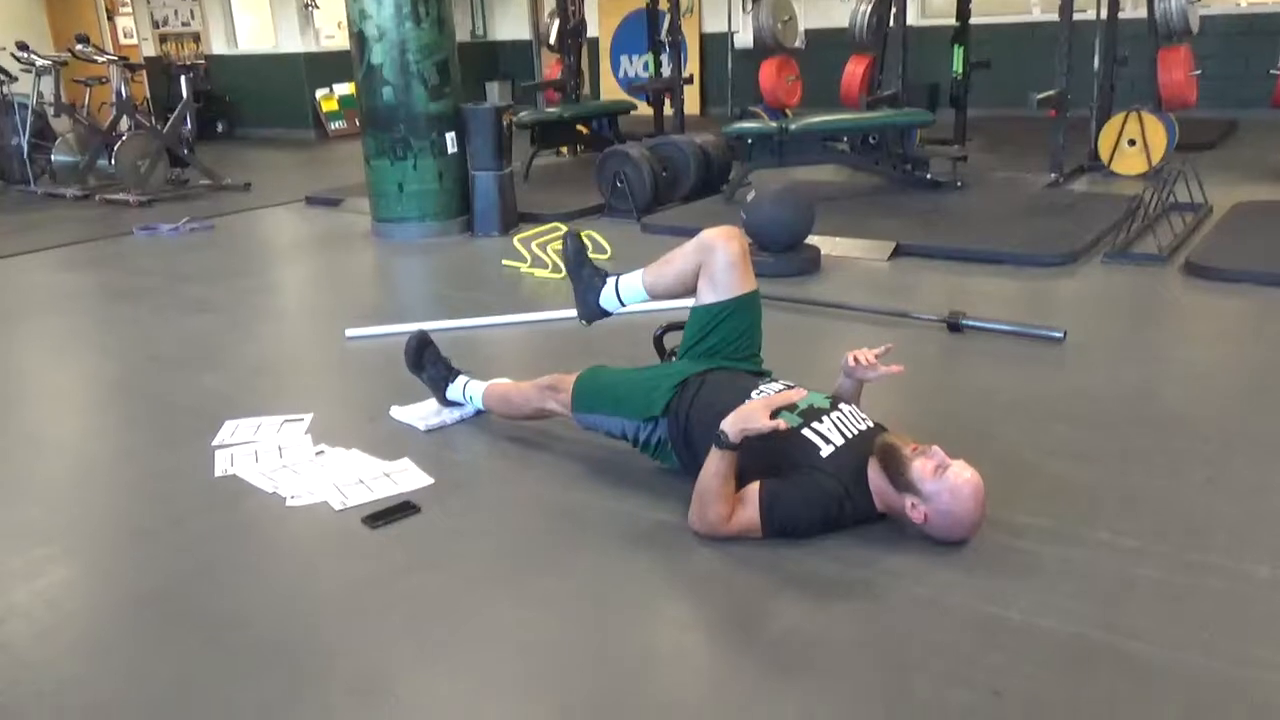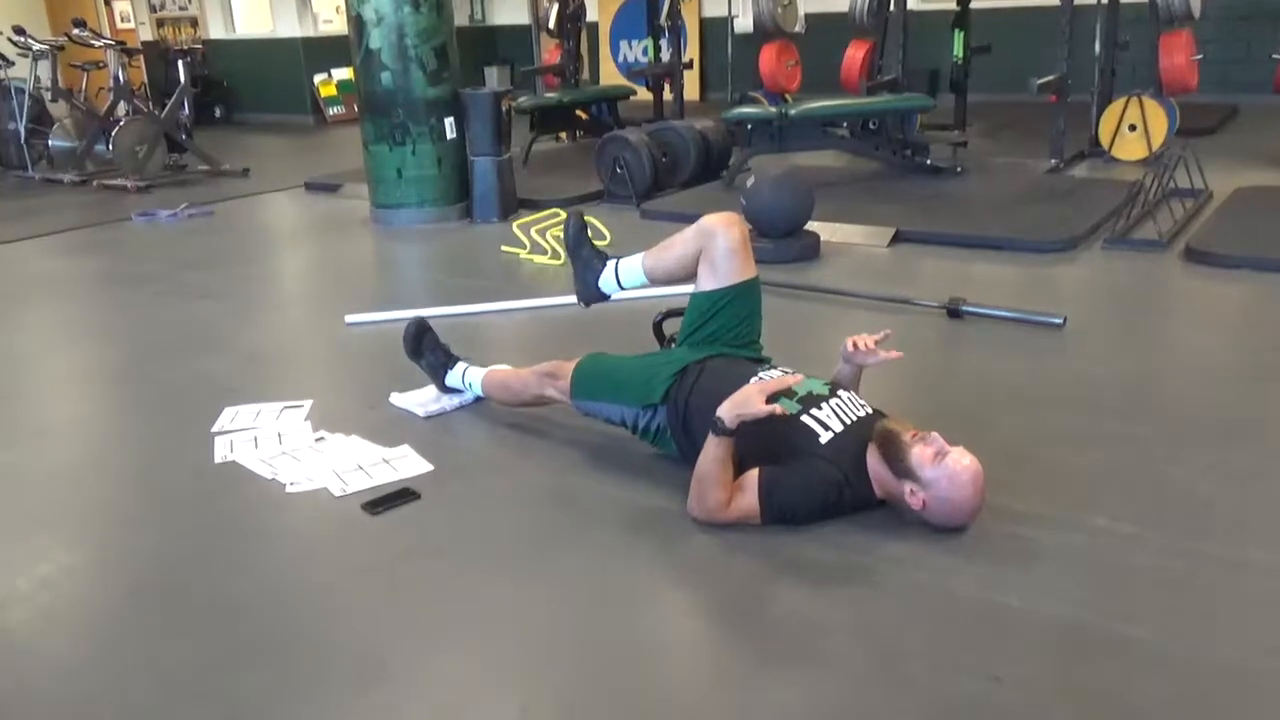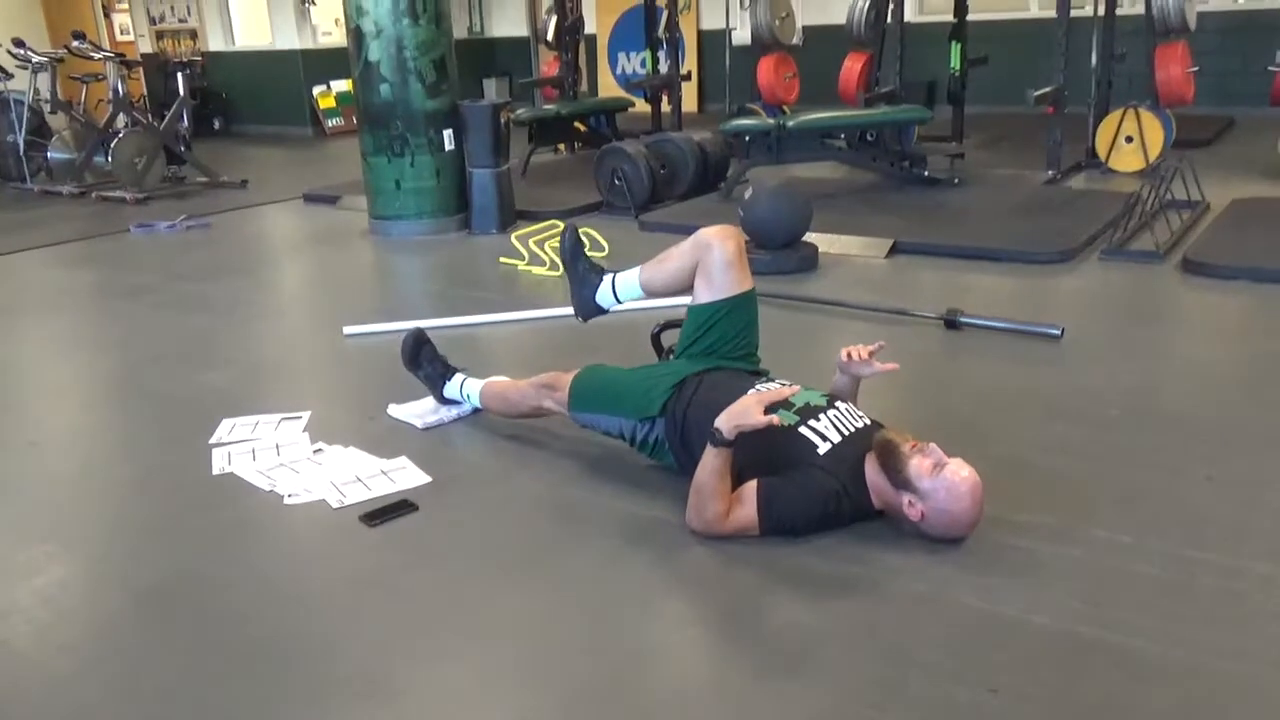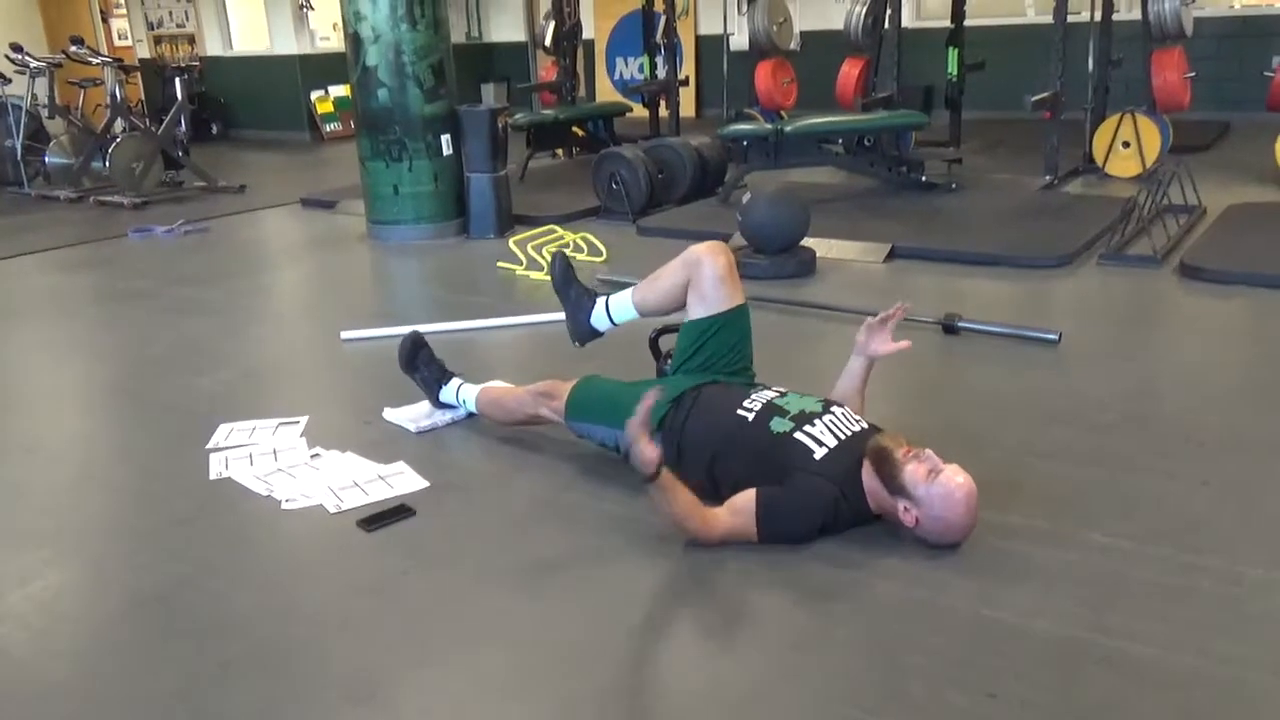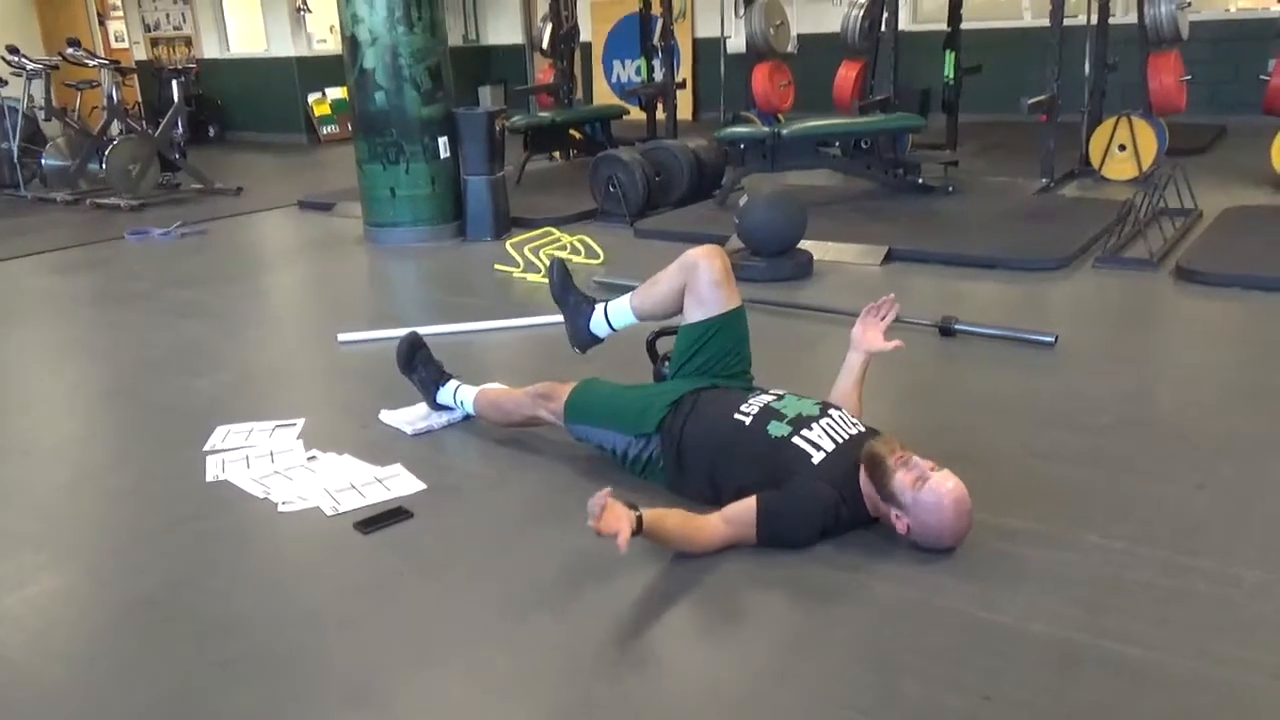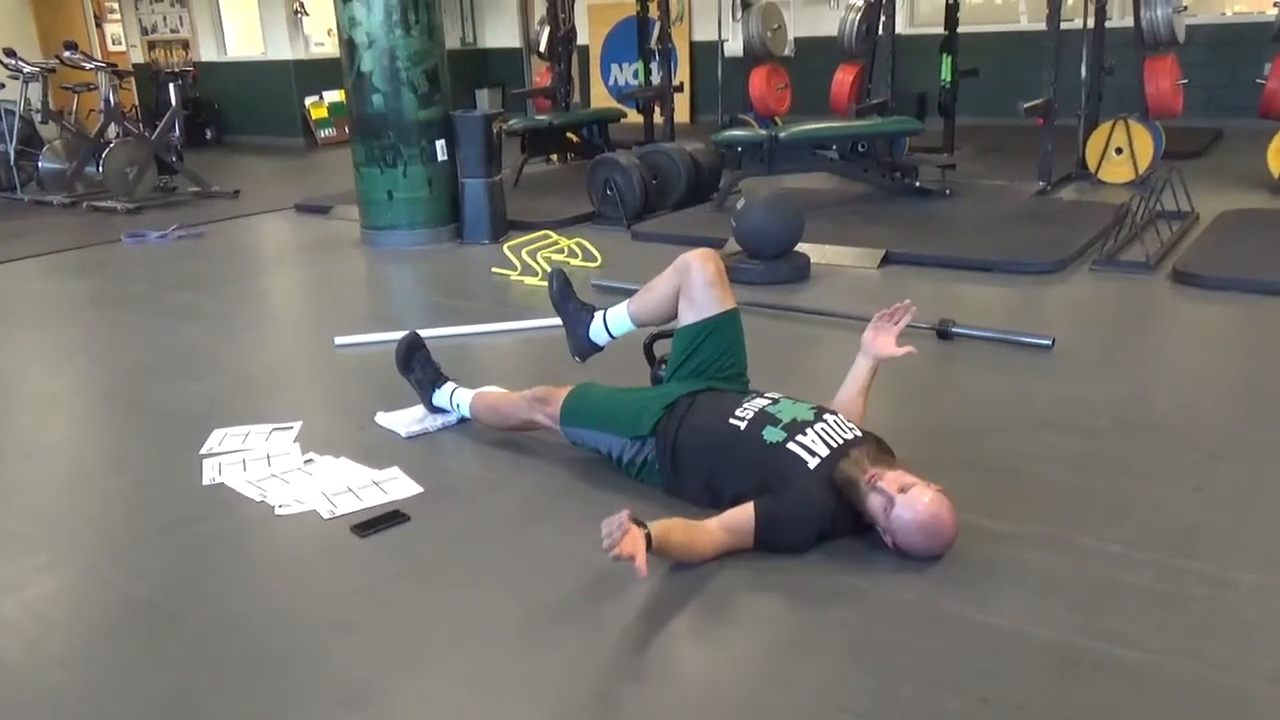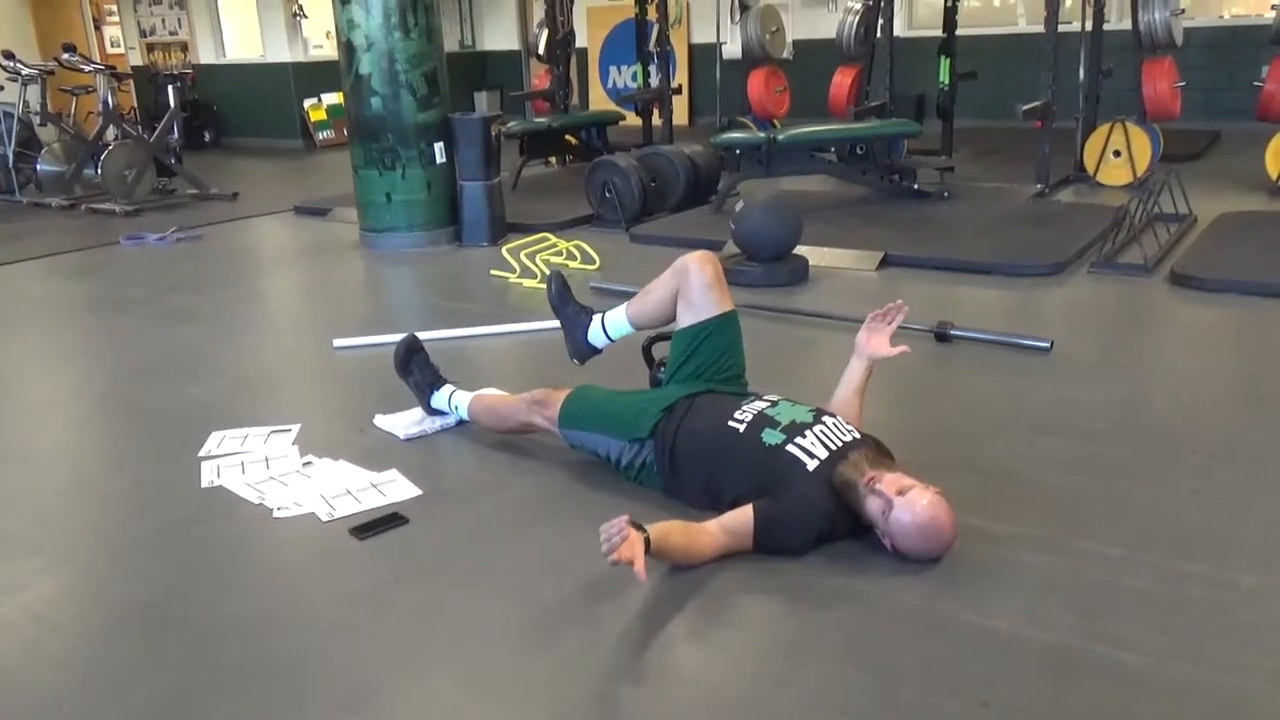
dt=0.3s
person 1, frame 1
left shoulder: (827, 498)
right shoulder: (883, 452)
left elbow: (708, 520)
left wrist: (730, 432)
right wrist: (852, 379)
left hip: (678, 408)
right hip: (736, 376)
left knee: (553, 390)
right knee: (722, 243)
left ankle: (459, 390)
right ankle: (604, 294)
person 1, frame 2
left shoulder: (825, 486)
right shoulder: (881, 436)
left elbow: (708, 507)
left wrist: (727, 420)
right wrist: (851, 366)
left hip: (679, 395)
right hip: (735, 364)
left knee: (552, 379)
right knee: (722, 231)
left ankle: (459, 377)
right ankle: (606, 276)
person 1, frame 3
left shoulder: (824, 497)
right shoulder: (880, 448)
left elbow: (707, 519)
left wrist: (724, 430)
right wrist: (847, 376)
left hip: (678, 407)
right hip: (732, 376)
left knee: (550, 389)
right knee: (720, 242)
left ankle: (456, 387)
right ankle: (601, 291)
person 1, frame 4
left shoulder: (820, 502)
right shoulder: (879, 452)
left elbow: (704, 525)
left wrist: (653, 467)
right wrist: (863, 363)
left hip: (679, 416)
right hip: (725, 390)
left knee: (547, 398)
right knee: (709, 259)
left ankle: (454, 393)
right ankle: (597, 314)
person 1, frame 5
left shoulder: (816, 506)
right shoulder: (879, 456)
left elbow: (708, 532)
left wrist: (637, 522)
right wrist: (858, 353)
left hip: (671, 430)
right hip: (726, 394)
left knee: (545, 400)
right knee: (705, 262)
left ankle: (451, 393)
right ankle: (595, 321)
person 1, frame 6
left shoulder: (812, 511)
right shoulder: (875, 457)
left elbow: (708, 537)
left wrist: (646, 535)
right wrist: (869, 358)
left hip: (666, 433)
right hip: (720, 396)
left knee: (542, 403)
right knee: (699, 265)
left ankle: (450, 398)
right ankle: (595, 330)
person 1, frame 7
left shoulder: (809, 513)
right shoulder: (874, 460)
left elbow: (706, 539)
left wrist: (644, 539)
right wrist: (864, 359)
left hip: (663, 436)
right hip: (721, 398)
left knee: (540, 405)
right knee: (698, 267)
left ankle: (446, 399)
right ankle: (592, 331)
